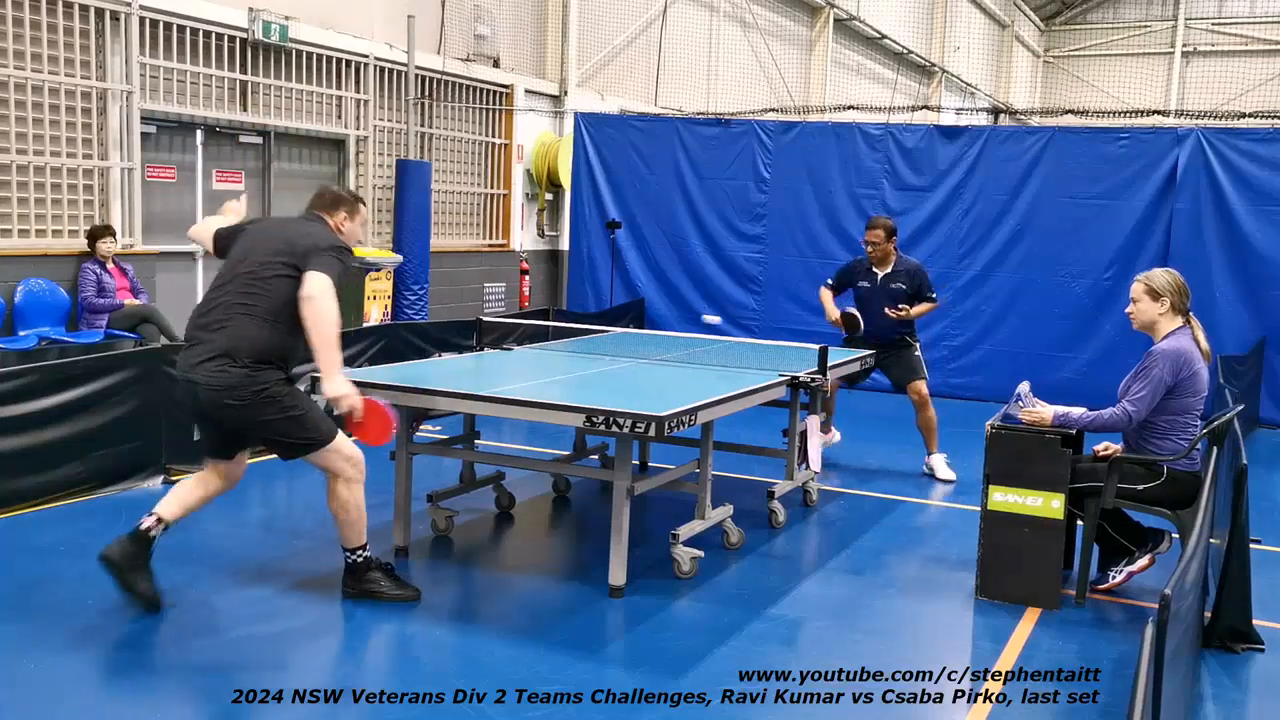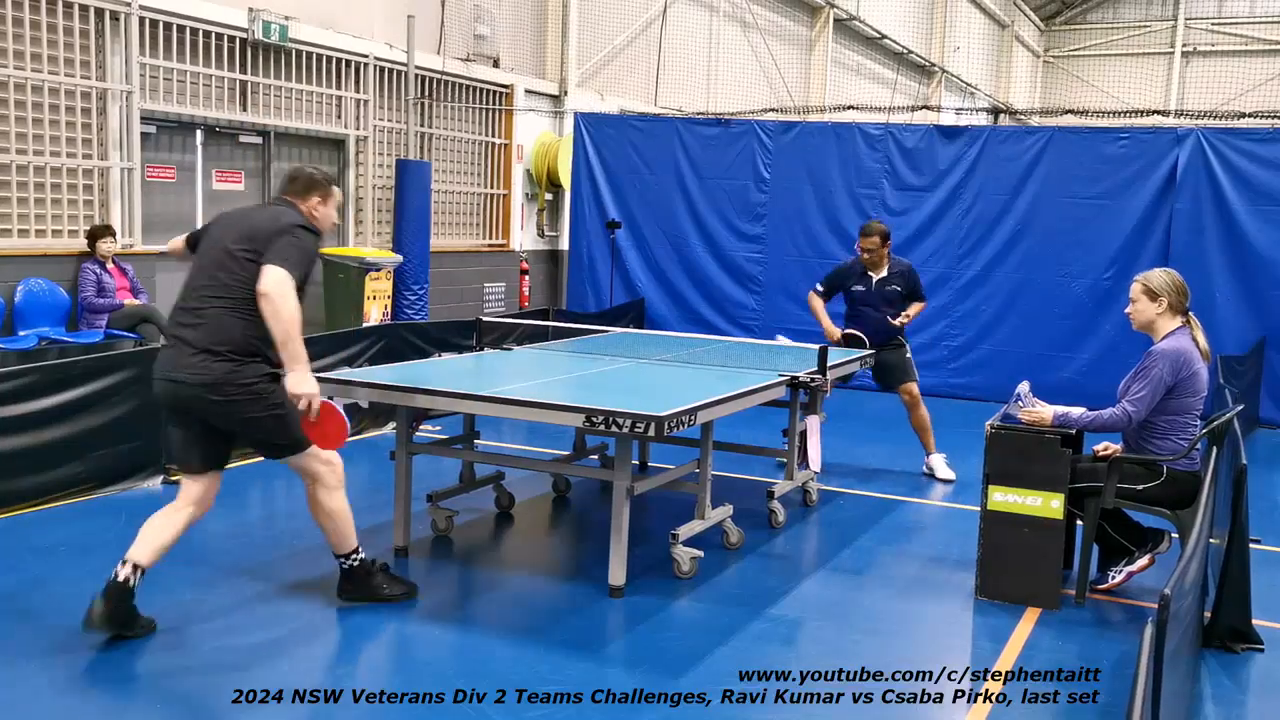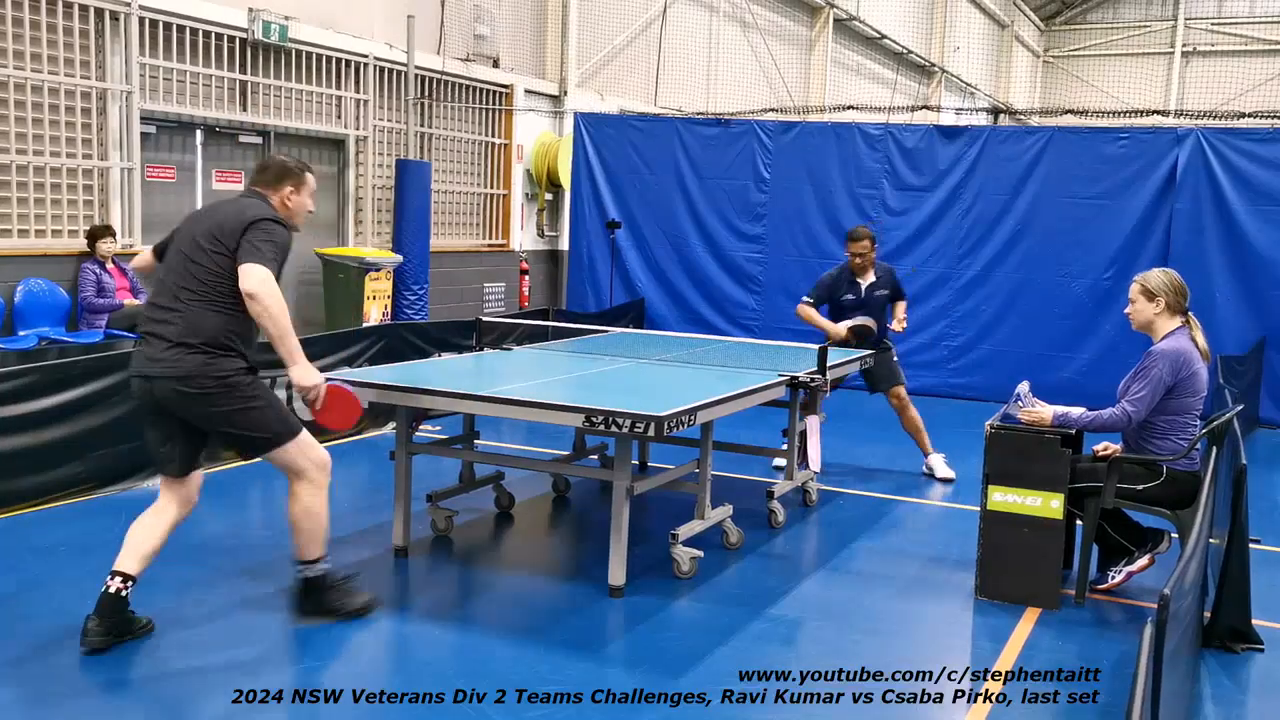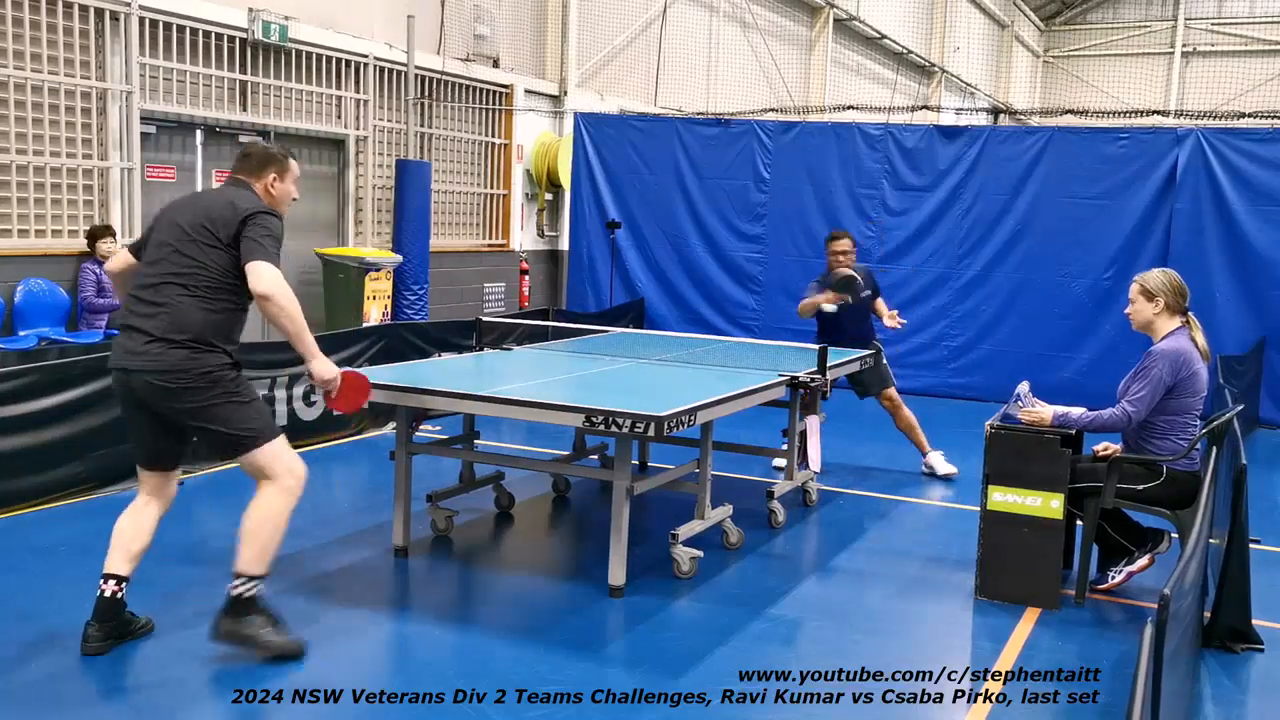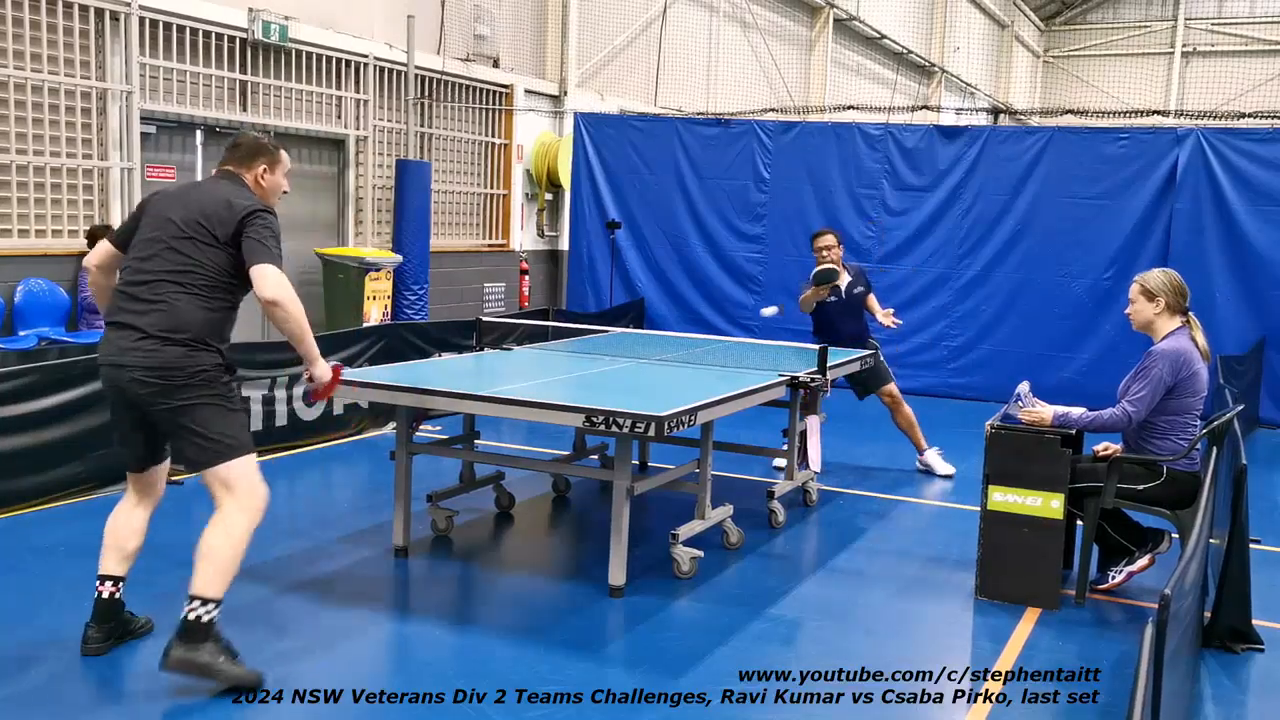
dt=0.1s
person 1, frame 1
left shoulder: (259, 229)
right shoulder: (329, 246)
left elbow: (201, 232)
right elbow: (316, 294)
left wrist: (230, 215)
right wrist: (334, 375)
left hip: (196, 368)
right hip: (244, 379)
left knee: (225, 471)
right knee: (347, 464)
left ankle: (136, 544)
right ankle: (362, 570)
person 1, frame 2
left shoulder: (233, 220)
right shoulder: (295, 231)
left elbow: (178, 246)
right elbow: (273, 289)
right wrist: (299, 370)
left hip: (174, 371)
right hip: (233, 375)
left knee: (194, 496)
right knee: (324, 468)
left ankle: (116, 599)
right ankle: (358, 573)
person 1, frame 3
left shoulder: (204, 216)
right shoulder: (267, 223)
left elbow: (145, 261)
right elbow: (255, 287)
right wrist: (298, 364)
left hip: (149, 369)
right hip: (206, 370)
left knee: (177, 496)
right knee: (311, 465)
left ankle: (109, 611)
right ankle: (316, 586)
person 1, frame 4
left shoulder: (179, 209)
right shoulder: (257, 216)
left elbow: (119, 268)
right elbow: (266, 288)
right wrist: (314, 357)
left hip: (130, 362)
right hip: (192, 367)
left knee: (156, 491)
right knee: (285, 475)
left ankle: (106, 616)
right ankle: (243, 607)
person 1, frame 5
left shoulder: (162, 199)
right shoulder: (252, 212)
left elbow: (98, 262)
right elbow: (272, 292)
right wrist: (314, 359)
left hip: (119, 360)
right hip: (183, 367)
left knee: (143, 488)
right knee: (244, 497)
left ankle: (105, 614)
right ankle: (195, 636)
person 2, frame 1
left shoulder: (1168, 353)
right shoulder: (1177, 345)
left elbow: (1127, 415)
left wrist: (1059, 417)
right wrist: (1124, 446)
left hip: (1167, 475)
right hip: (1161, 463)
left knee: (1066, 481)
left ankle: (1143, 542)
right ankle: (1120, 556)
person 2, frame 2
left shoulder: (1167, 353)
right shoulder: (1177, 345)
left elbow: (1127, 415)
left wrist: (1058, 417)
right wrist: (1123, 446)
left hip: (1167, 475)
right hip: (1161, 462)
left knee: (1065, 480)
left ankle: (1142, 542)
right ankle: (1119, 556)
person 2, frame 3
left shoulder: (1167, 353)
right shoulder: (1177, 345)
left elbow: (1127, 416)
left wrist: (1058, 417)
right wrist: (1123, 446)
left hip: (1167, 475)
right hip: (1161, 463)
left knee: (1065, 480)
left ankle: (1142, 542)
right ankle: (1120, 556)
person 2, frame 4
left shoulder: (1167, 353)
right shoulder: (1177, 345)
left elbow: (1127, 416)
left wrist: (1058, 417)
right wrist: (1123, 446)
left hip: (1167, 476)
right hip: (1161, 463)
left knee: (1065, 480)
left ankle: (1142, 543)
right ankle: (1119, 557)
person 2, frame 5
left shoulder: (1167, 353)
right shoulder: (1178, 345)
left elbow: (1127, 416)
left wrist: (1058, 417)
right wrist: (1124, 446)
left hip: (1167, 476)
right hip: (1162, 464)
left knee: (1065, 480)
left ankle: (1143, 543)
right ankle: (1120, 557)
person 3, frame 1
left shoulder: (912, 269)
right shoulder: (857, 267)
left elbow: (931, 302)
right elbow: (827, 288)
left wrist: (910, 313)
right wrist: (830, 308)
left hip: (901, 344)
right hip: (861, 341)
left knee: (920, 396)
left ankle: (934, 458)
right ankle: (826, 432)
person 3, frame 2
left shoulder: (904, 270)
right shoulder: (847, 270)
left elbow: (919, 301)
right elbow: (815, 295)
left wrist: (907, 316)
right wrist: (827, 325)
left hip: (890, 344)
right hip: (850, 342)
left knee: (912, 396)
left ankle: (933, 458)
person 3, frame 3
left shoulder: (887, 274)
right shoulder: (833, 278)
left elbow: (900, 299)
right elbow: (803, 308)
left wrist: (898, 317)
right wrist: (830, 327)
left hip: (876, 348)
right hip: (839, 345)
left knee: (900, 399)
left ankle: (931, 458)
person 3, frame 4
left shoulder: (865, 274)
right shoulder: (821, 285)
right elbow: (803, 310)
left wrist: (885, 315)
right wrist: (823, 300)
left hip: (865, 350)
left knee: (893, 401)
left ankle: (930, 456)
person 3, frame 5
left shoulder: (857, 272)
right shoulder: (816, 283)
right elbow: (804, 306)
left wrist: (879, 313)
right wrist: (814, 294)
left hip: (862, 348)
left knee: (893, 397)
left ankle: (926, 454)
